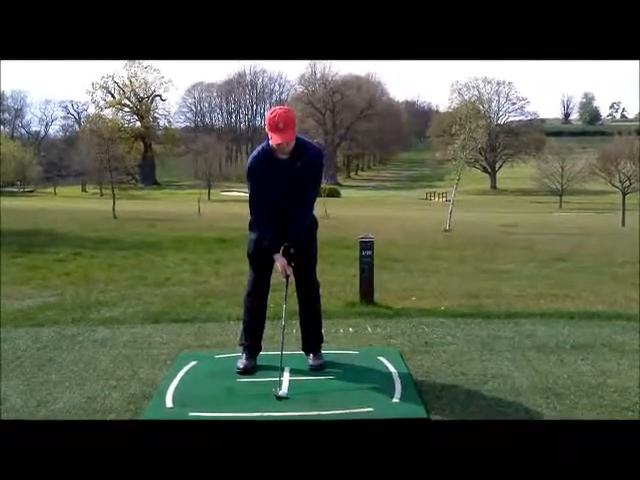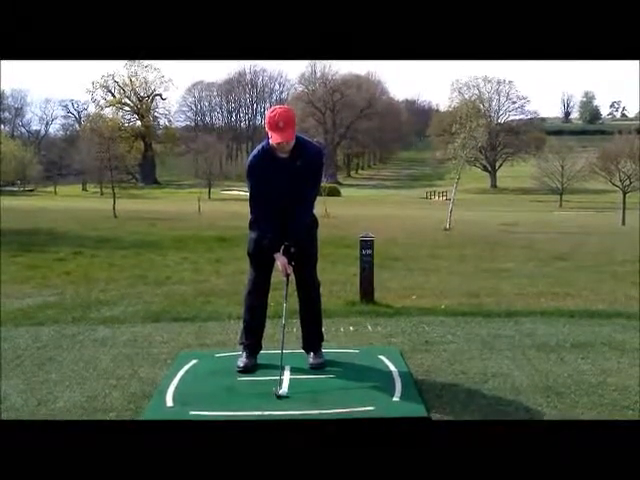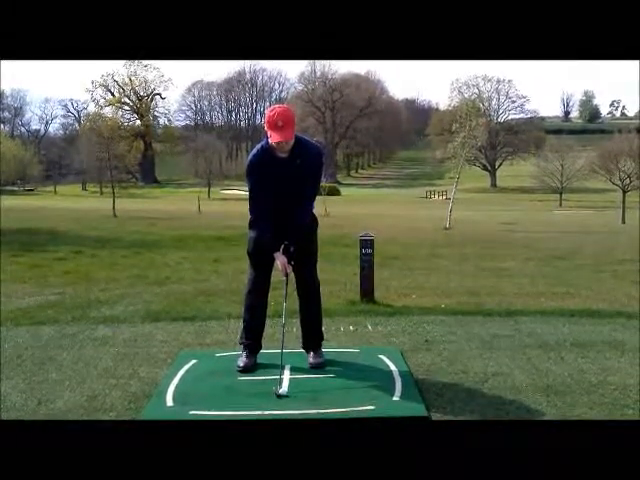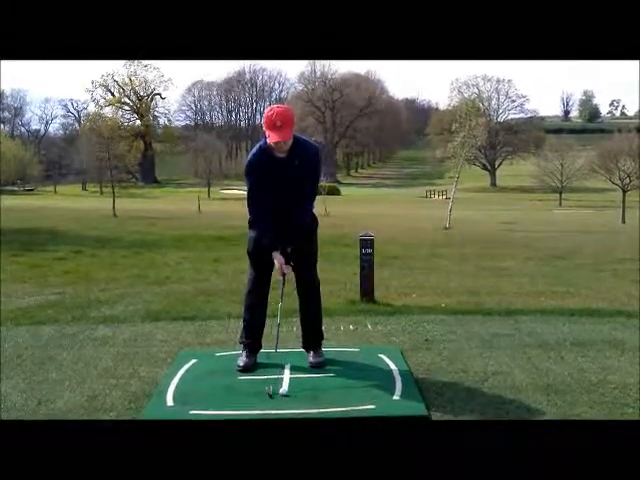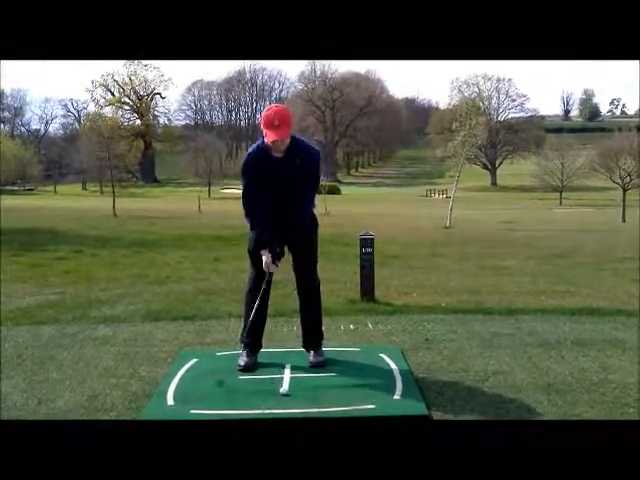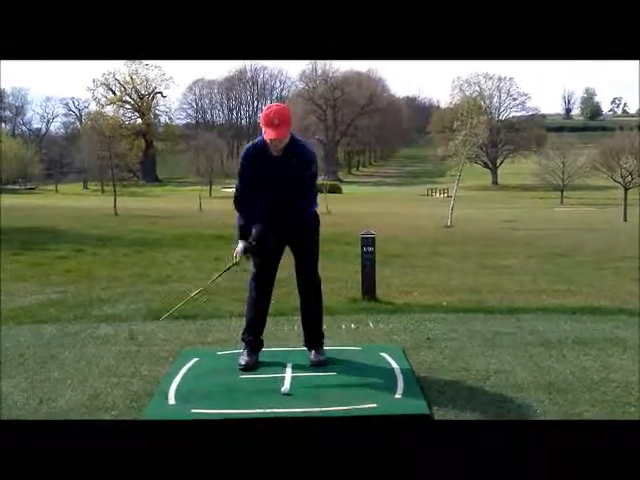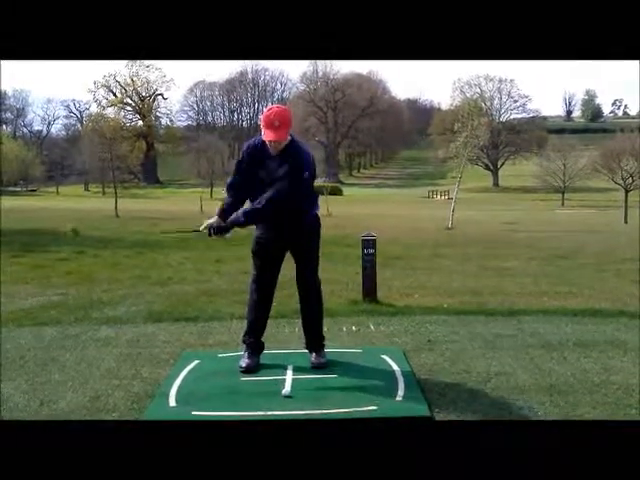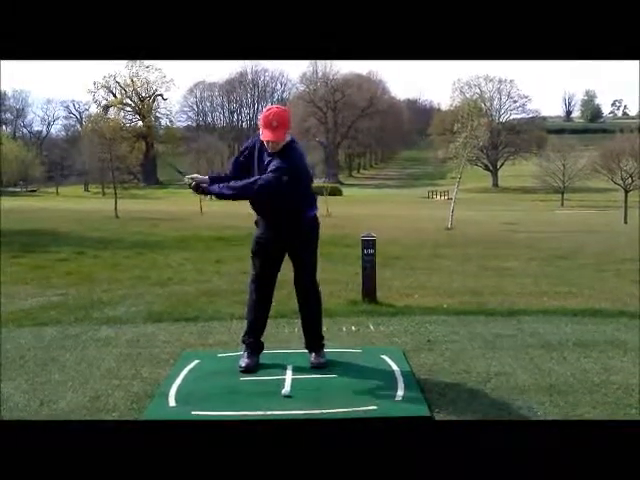
dt=0.1s
person 1, frame 1
left shoulder: (312, 155)
right shoulder: (257, 161)
left elbow: (306, 202)
right elbow: (259, 209)
left wrist: (291, 244)
right wrist: (274, 251)
left hip: (301, 226)
right hip: (265, 227)
left knee: (308, 286)
right knee: (257, 286)
left ankle: (313, 348)
right ankle: (249, 350)
person 1, frame 2
left shoulder: (313, 154)
right shoulder: (257, 160)
left elbow: (307, 201)
right elbow: (260, 209)
left wrist: (291, 244)
right wrist: (275, 250)
left hip: (301, 225)
right hip: (265, 226)
left knee: (308, 284)
right knee: (257, 285)
left ankle: (313, 346)
right ankle: (249, 348)
person 1, frame 3
left shoulder: (312, 153)
right shoulder: (257, 159)
left elbow: (306, 200)
right elbow: (259, 208)
left wrist: (291, 243)
right wrist: (275, 249)
left hip: (301, 224)
right hip: (265, 225)
left knee: (308, 284)
right knee: (257, 285)
left ankle: (313, 346)
right ankle: (249, 348)
person 1, frame 4
left shoulder: (310, 153)
right shoulder: (256, 158)
left elbow: (306, 200)
right elbow: (258, 207)
left wrist: (289, 246)
right wrist: (273, 249)
left hip: (300, 224)
right hip: (265, 225)
left knee: (308, 282)
right knee: (257, 283)
left ankle: (313, 345)
right ankle: (249, 347)
person 1, frame 5
left shoulder: (308, 154)
right shoulder: (253, 158)
left elbow: (303, 201)
right elbow: (252, 205)
left wrist: (282, 244)
right wrist: (264, 248)
left hip: (300, 223)
right hip: (264, 223)
left knee: (308, 282)
right knee: (257, 283)
left ankle: (313, 345)
right ankle: (250, 347)
person 1, frame 6
left shoulder: (304, 157)
right shoulder: (252, 154)
left elbow: (290, 203)
right elbow: (245, 196)
left wrist: (259, 236)
right wrist: (244, 237)
left hip: (302, 222)
right hip: (268, 221)
left knee: (308, 281)
right knee: (260, 282)
left ankle: (315, 344)
right ankle: (251, 345)
person 1, frame 7
left shoulder: (300, 160)
right shoulder: (252, 150)
left elbow: (273, 201)
right elbow: (238, 187)
left wrist: (232, 222)
right wrist: (222, 216)
left hip: (301, 223)
right hip: (269, 224)
left knee: (308, 284)
right knee: (261, 285)
left ankle: (316, 346)
right ankle: (252, 347)
person 1, frame 8
left shoulder: (290, 163)
right shoulder: (254, 146)
left elbow: (252, 188)
right elbow: (237, 175)
left wrist: (209, 188)
right wrist: (210, 181)
left hip: (300, 226)
right hip: (270, 224)
left knee: (306, 285)
right knee: (260, 286)
left ankle: (315, 346)
right ankle: (251, 347)
